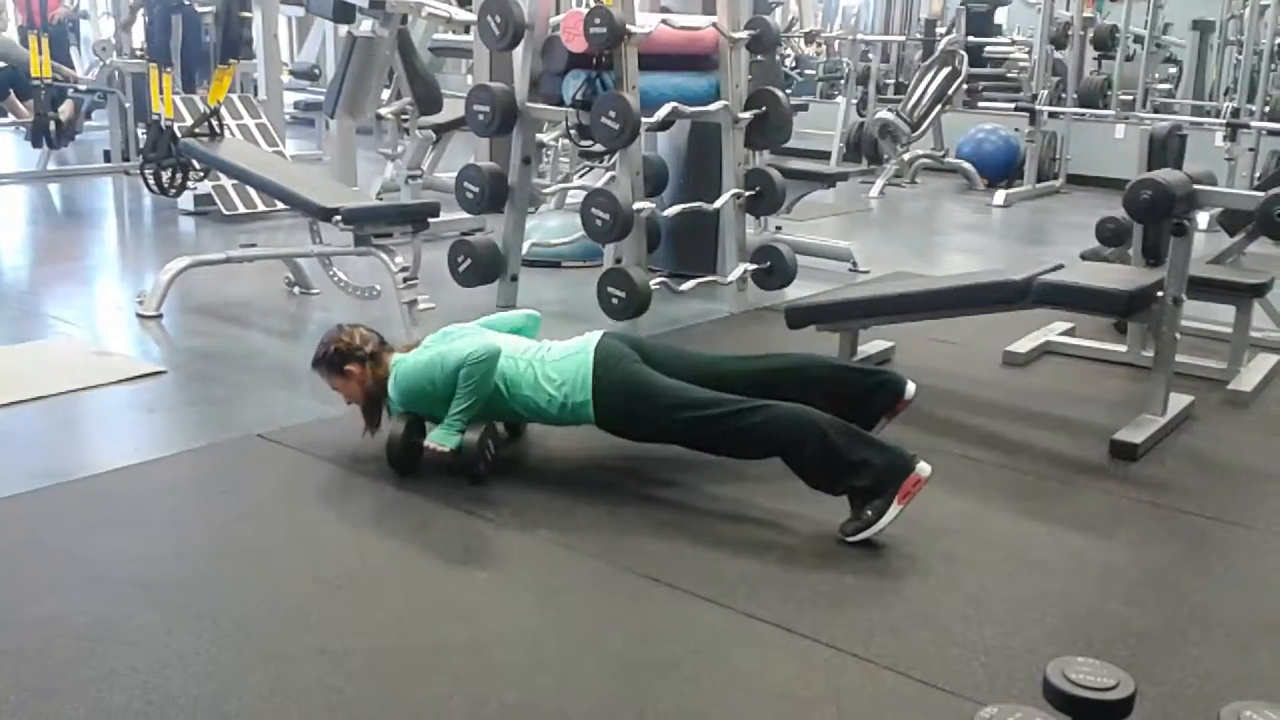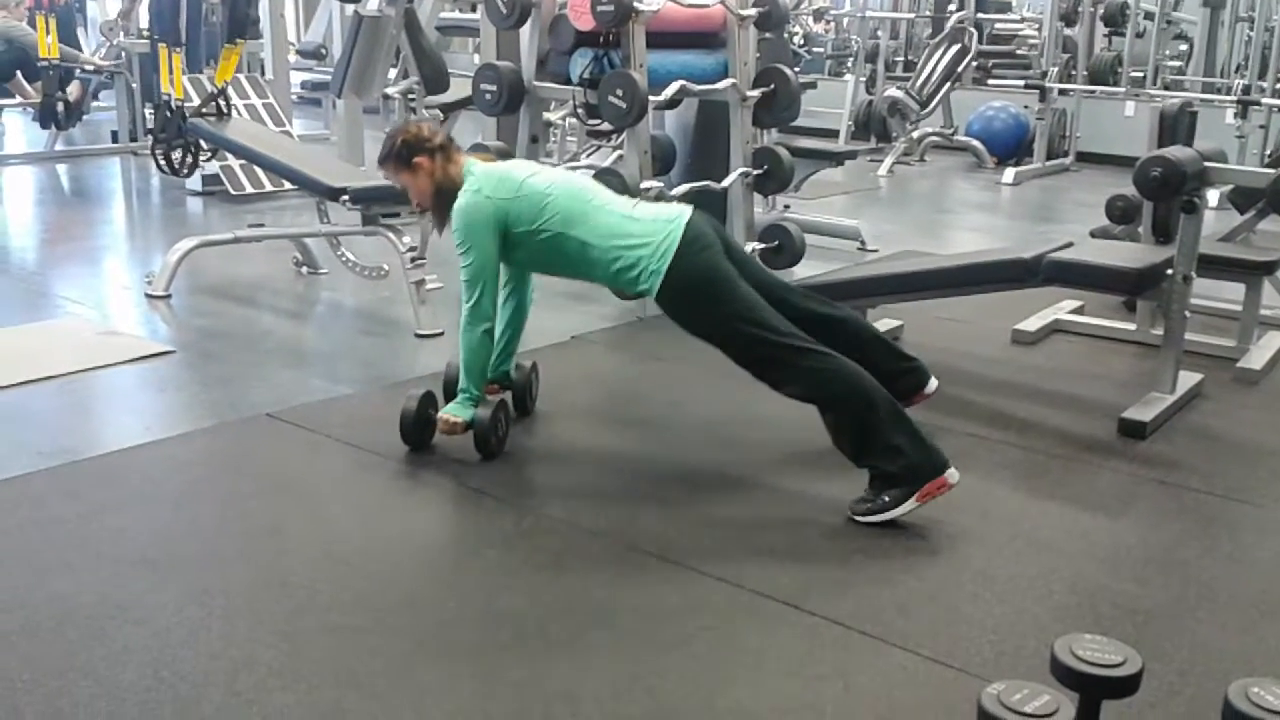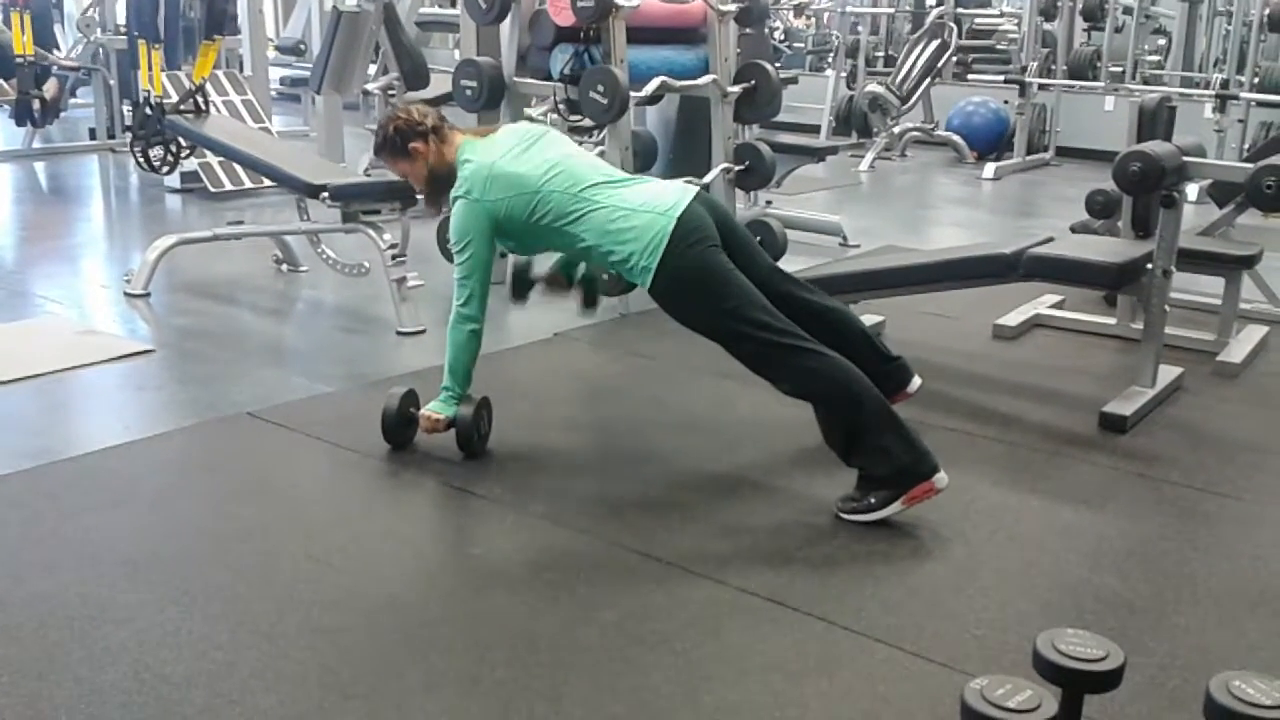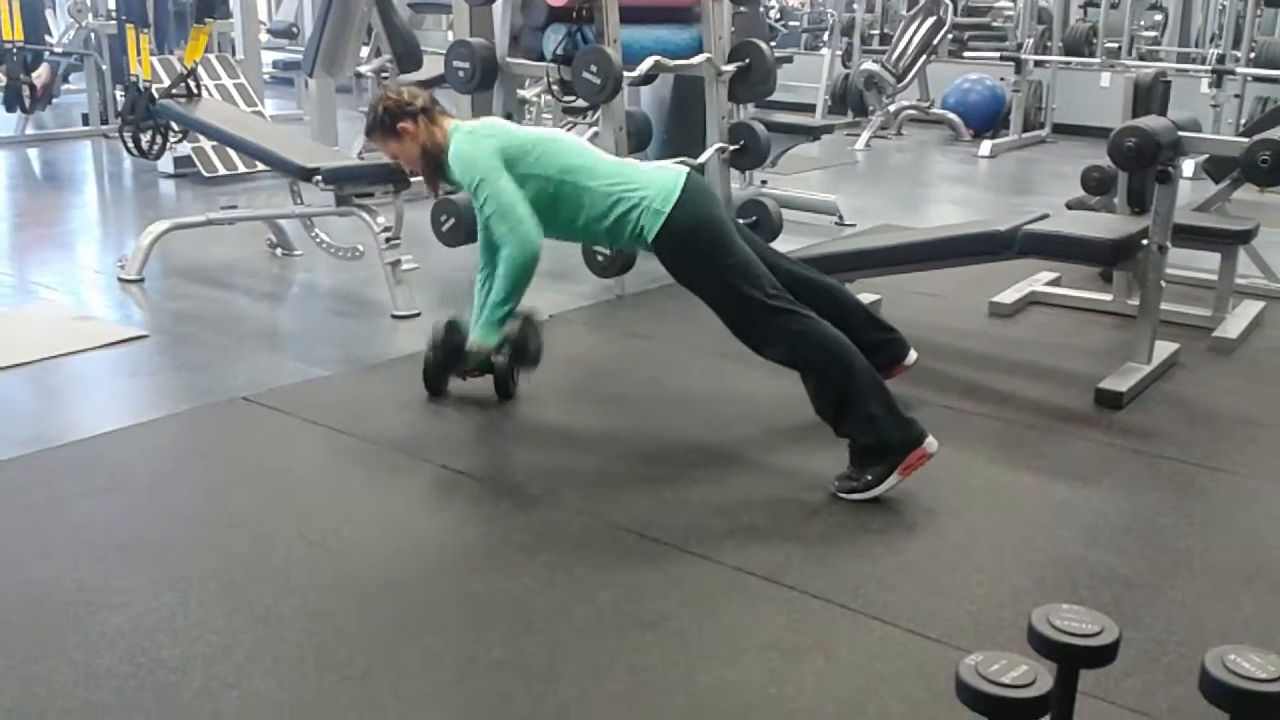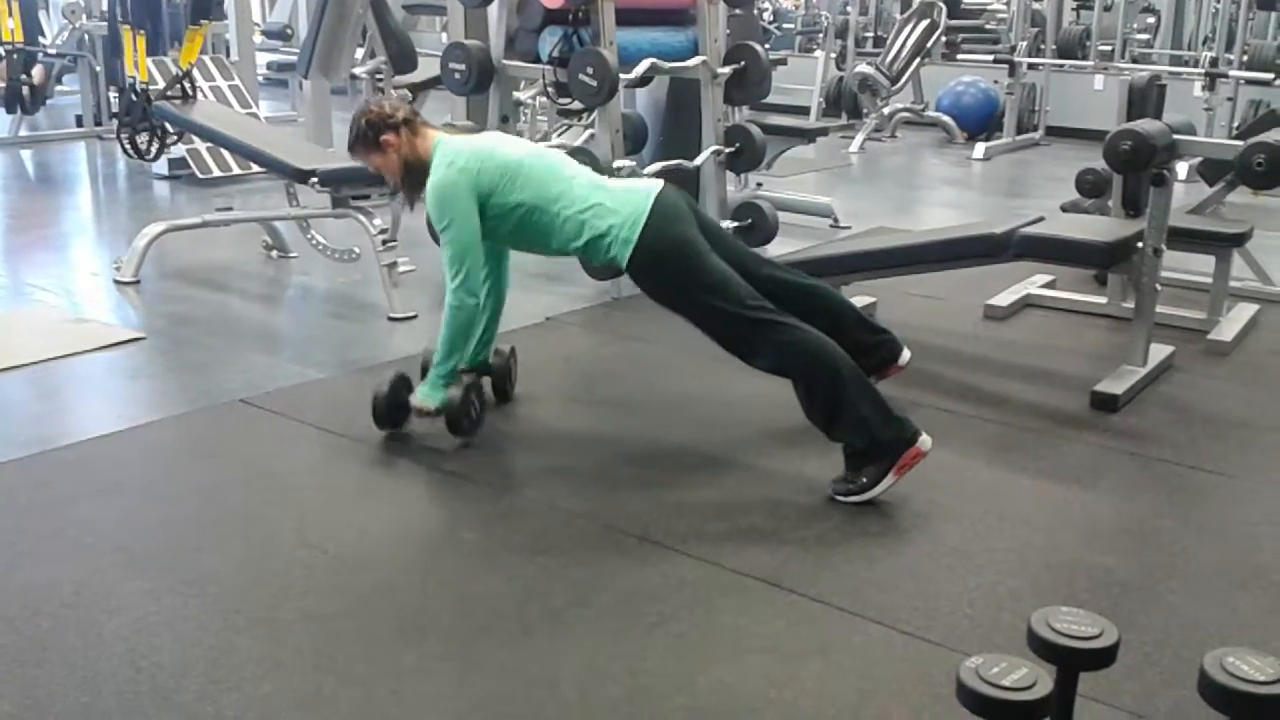
dt=1s
person 1, frame 1
left shoulder: (404, 380)
right shoulder: (432, 342)
left elbow: (483, 353)
right elbow: (529, 318)
left wrist: (452, 426)
left hip: (598, 388)
right hip: (603, 348)
left knee: (735, 418)
right knee: (741, 375)
left ankle: (884, 472)
right ankle: (880, 390)
person 1, frame 2
left shoulder: (473, 205)
right shoulder: (500, 177)
left elbow: (479, 310)
right elbow: (516, 282)
left wrist: (468, 400)
right wrist: (500, 369)
left hip: (669, 266)
right hip: (686, 228)
left knee: (794, 357)
right knee: (797, 309)
left ankle: (913, 469)
right ankle: (906, 378)
person 1, frame 3
left shoulder: (471, 197)
right shoulder: (519, 130)
left elbow: (469, 305)
left wrist: (451, 399)
right wrist: (574, 260)
left hip: (666, 252)
right hip: (690, 205)
left knee: (786, 351)
right knee: (790, 298)
left ankle: (903, 471)
right ankle: (890, 378)
person 1, frame 4
left shoulder: (468, 152)
right shoulder: (480, 146)
left elbow: (524, 245)
right elbow: (495, 256)
left wrist: (489, 328)
right wrist: (485, 337)
left hip: (668, 214)
right hip: (676, 195)
left knee: (779, 321)
right knee: (781, 281)
left ankle: (892, 444)
right ankle: (886, 352)
person 1, frame 5
left shoulder: (446, 181)
right shoulder: (473, 148)
left elbow: (466, 290)
right elbow: (492, 268)
left wrist: (437, 383)
right wrist: (477, 356)
left hip: (643, 237)
right hip: (655, 203)
left knee: (764, 330)
right knee: (772, 285)
left ankle: (886, 443)
right ankle: (879, 353)
